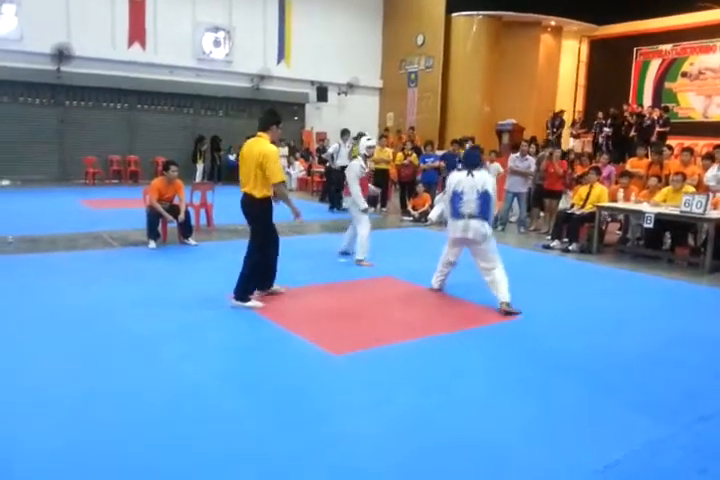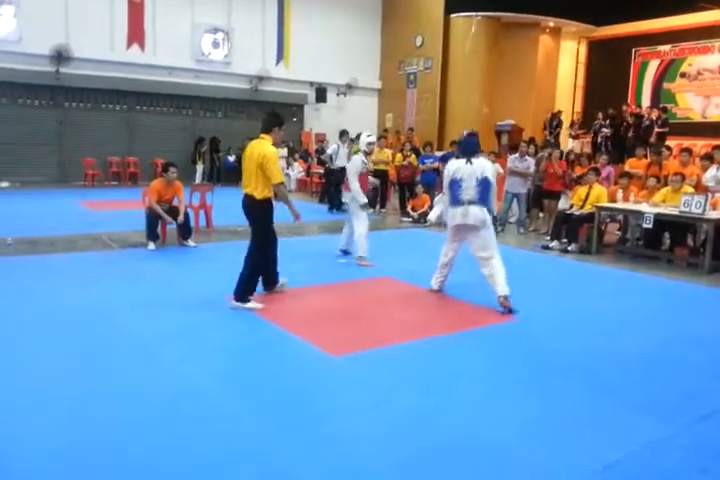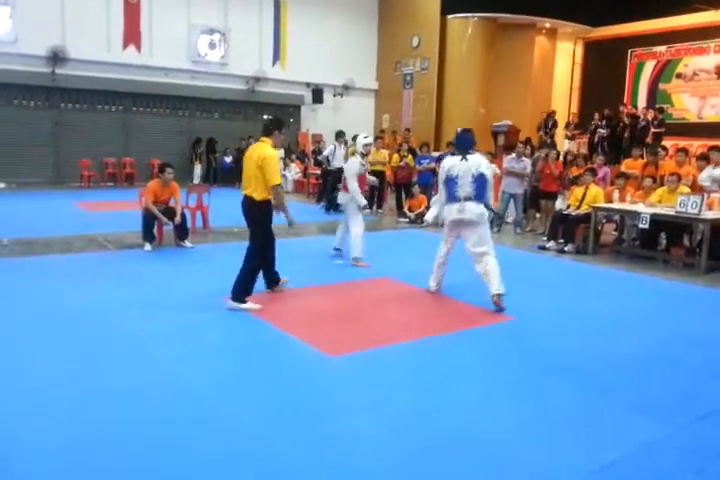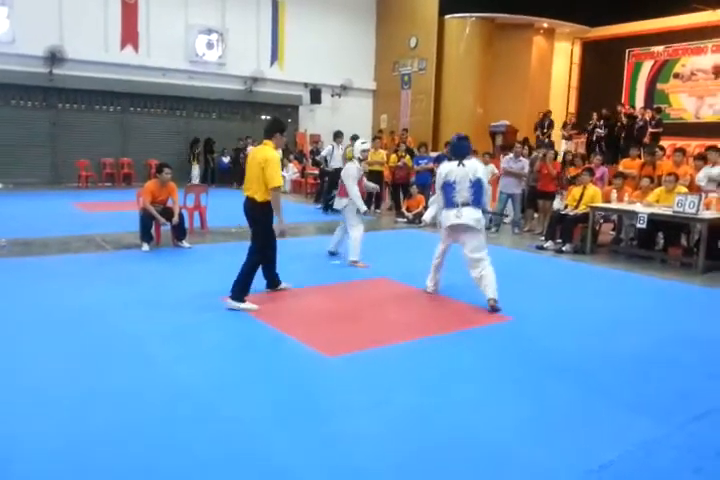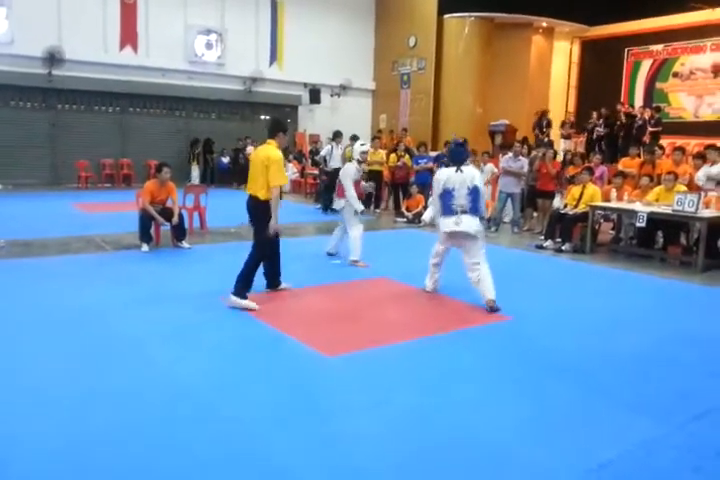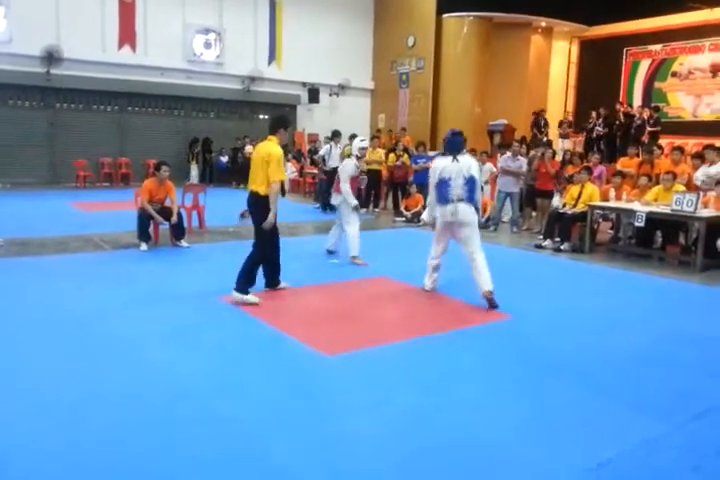
dt=0.1s
person 1, frame 1
left shoulder: (248, 145)
right shoulder: (269, 150)
right elbow: (278, 185)
right wrist: (293, 208)
left hip: (248, 199)
right hip: (260, 203)
left knee: (270, 241)
right knee: (257, 249)
left ankle: (265, 284)
right ankle: (241, 296)
person 1, frame 2
left shoulder: (252, 146)
right shoulder: (269, 151)
right elbow: (278, 185)
left wrist: (272, 196)
right wrist: (292, 208)
left hip: (250, 200)
right hip: (260, 204)
left knee: (269, 242)
right knee: (257, 250)
left ankle: (271, 282)
right ankle: (241, 297)
person 1, frame 3
left shoulder: (253, 149)
right shoulder: (269, 153)
right elbow: (275, 188)
left wrist: (273, 204)
right wrist: (287, 214)
left hip: (249, 201)
right hip: (259, 205)
left knee: (267, 243)
right knee: (256, 251)
left ankle: (273, 281)
right ankle: (238, 297)
person 1, frame 4
left shoulder: (255, 151)
right shoulder: (272, 156)
right elbow: (274, 190)
right wrist: (280, 220)
left hip: (251, 203)
right hip: (261, 206)
left knee: (268, 245)
right knee: (257, 252)
left ankle: (273, 282)
right ankle: (236, 297)
person 1, frame 5
left shoulder: (259, 150)
right shoulder: (275, 154)
right elbow: (275, 189)
right wrist: (274, 218)
left hip: (254, 201)
right hip: (263, 204)
left knee: (272, 243)
right knee: (260, 249)
left ankle: (274, 282)
right ankle: (239, 293)
person 1, frame 6
left shoulder: (261, 146)
right shoulder: (276, 151)
right elbow: (274, 185)
left wrist: (249, 206)
right wrist: (272, 212)
left hip: (255, 197)
right hip: (263, 200)
left knee: (271, 241)
right knee: (262, 245)
left ankle: (273, 281)
right ankle: (241, 289)
person 2, frame 1
left shoulder: (453, 177)
right shoulder: (488, 178)
left elbow: (447, 206)
right elbow: (491, 208)
right wrist: (486, 224)
left hip: (457, 226)
right hip: (479, 228)
left knee: (448, 258)
right knee: (493, 266)
left ankle: (436, 283)
right ankle: (504, 302)
person 2, frame 2
left shoulder: (451, 165)
right shoulder: (486, 165)
left elbow: (446, 194)
right elbow: (492, 193)
left wrist: (448, 215)
right wrist: (488, 212)
left hip: (456, 215)
right hip: (478, 215)
left knee: (448, 252)
right knee: (490, 257)
left ankle: (437, 284)
right ankle: (503, 296)
person 2, frame 3
left shoulder: (446, 163)
right shoulder: (482, 161)
left elbow: (442, 192)
right elbow: (488, 190)
left wrist: (443, 212)
right wrist: (486, 208)
left hip: (452, 211)
right hip: (475, 211)
left knee: (445, 250)
right knee: (485, 253)
left ankle: (434, 285)
right ankle: (496, 294)
person 2, frame 4
left shoulder: (444, 168)
right shoulder: (477, 166)
left elbow: (439, 197)
right elbow: (484, 194)
left wrist: (442, 218)
right wrist: (483, 212)
left hip: (450, 217)
right hip: (472, 216)
left knee: (439, 255)
right knee: (479, 260)
left ankle: (431, 286)
right ankle: (491, 298)
person 2, frame 5
left shoulder: (441, 175)
right shoulder: (474, 173)
left elbow: (436, 203)
right elbow: (480, 202)
left wrist: (439, 223)
right wrist: (479, 220)
left hip: (448, 223)
right hip: (470, 223)
left knee: (437, 255)
right knee: (477, 264)
left ankle: (430, 285)
right ankle: (490, 299)
person 2, frame 6
left shoulder: (437, 163)
right shoulder: (471, 162)
left elbow: (432, 194)
right elbow: (477, 191)
left wrist: (430, 217)
right wrist: (476, 212)
left hip: (444, 212)
right hip: (466, 211)
left knee: (437, 250)
right knee: (475, 253)
left ankle: (430, 284)
right ankle: (487, 291)
person 3, frame 1
left shoulder: (364, 163)
right shoulder: (355, 164)
right elbow: (353, 187)
left wrist: (372, 189)
right wrist: (363, 205)
left hip: (358, 199)
right hip: (354, 200)
left knee: (356, 226)
right knee: (364, 226)
left ankle: (345, 249)
right ankle: (360, 258)
person 3, frame 2
left shoulder: (364, 159)
right shoulder: (357, 160)
right elbow: (353, 182)
right wrist: (363, 199)
left hip: (356, 196)
right hip: (354, 196)
left knee: (352, 222)
right knee: (361, 224)
left ankle: (344, 248)
right ankle: (360, 256)
person 3, frame 3
left shoulder: (362, 160)
right shoulder: (354, 162)
left elbow: (362, 177)
right elbow: (352, 184)
left wrist: (371, 179)
right wrist: (362, 201)
left hip: (353, 196)
right hip: (351, 196)
left knee: (347, 222)
right knee: (357, 225)
left ankle: (338, 246)
right ankle: (356, 257)
person 3, frame 4
left shoulder: (358, 166)
right shoulder: (352, 168)
left elbow: (362, 183)
right elbow: (352, 189)
left wrist: (372, 186)
right wrist: (362, 207)
left hip: (348, 201)
right hip: (347, 201)
left knee: (345, 226)
right knee: (356, 229)
left ankle: (333, 249)
right ankle: (354, 259)
person 3, frame 5
left shoulder: (358, 167)
right shoulder: (350, 168)
left elbow: (358, 185)
right elbow: (349, 190)
left wrist: (366, 187)
right wrist: (359, 207)
left hip: (346, 202)
right hip: (345, 202)
left knee: (344, 226)
right knee: (356, 228)
left ankle: (331, 250)
right ankle: (354, 259)
person 3, frame 6
left shoulder: (355, 163)
right shoulder: (349, 164)
right elbow: (344, 186)
left wrist: (360, 180)
right wrist: (354, 202)
left hip: (343, 198)
right hip: (343, 198)
left knee: (341, 223)
right knee: (352, 224)
left ankle: (331, 247)
right ankle: (354, 255)
